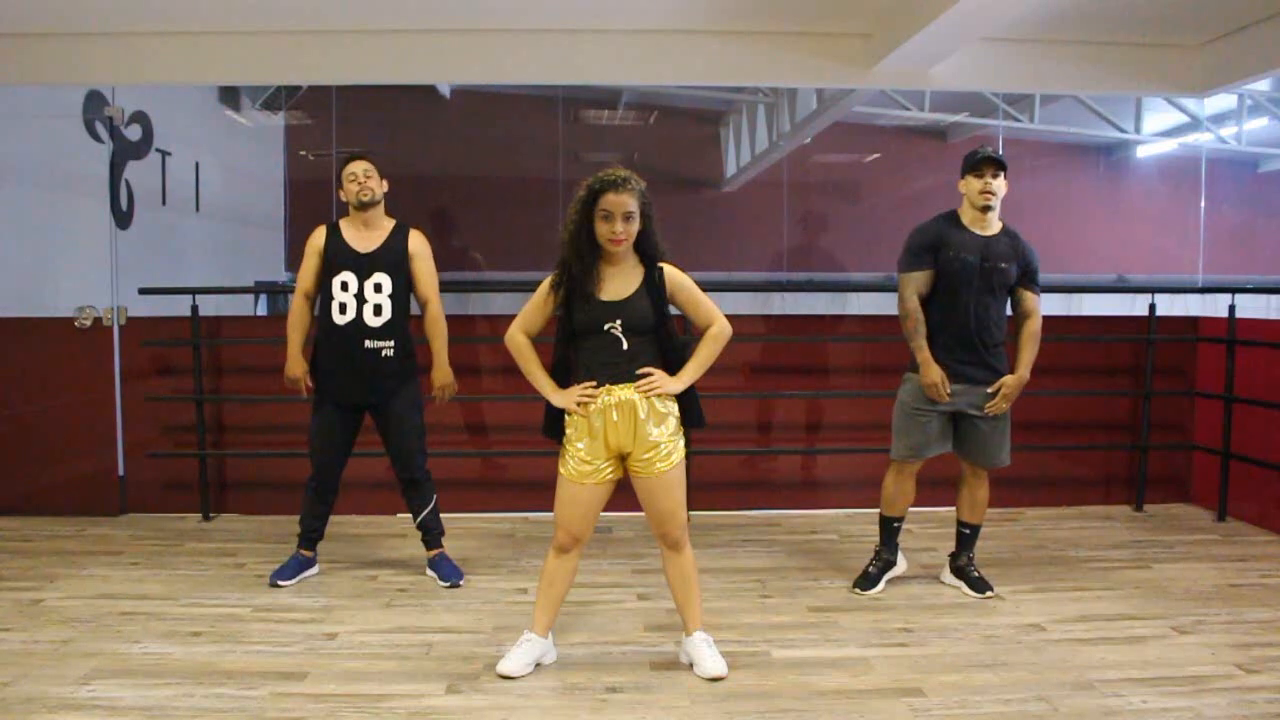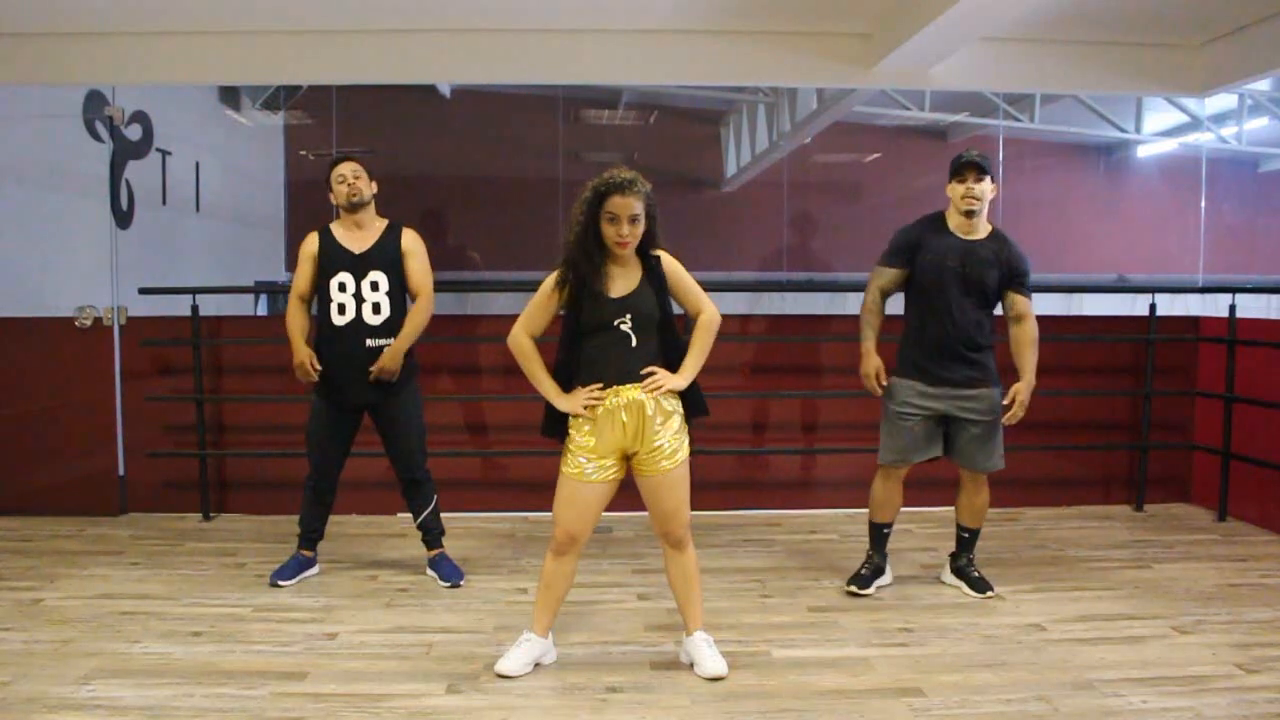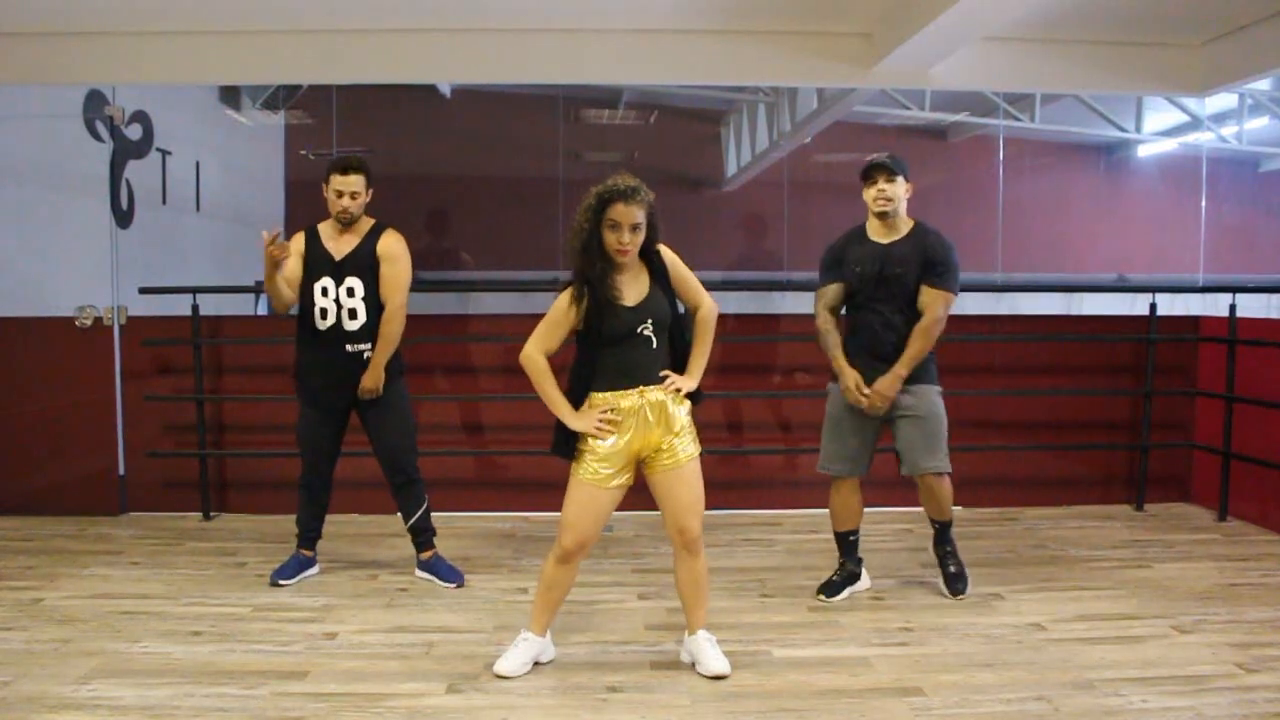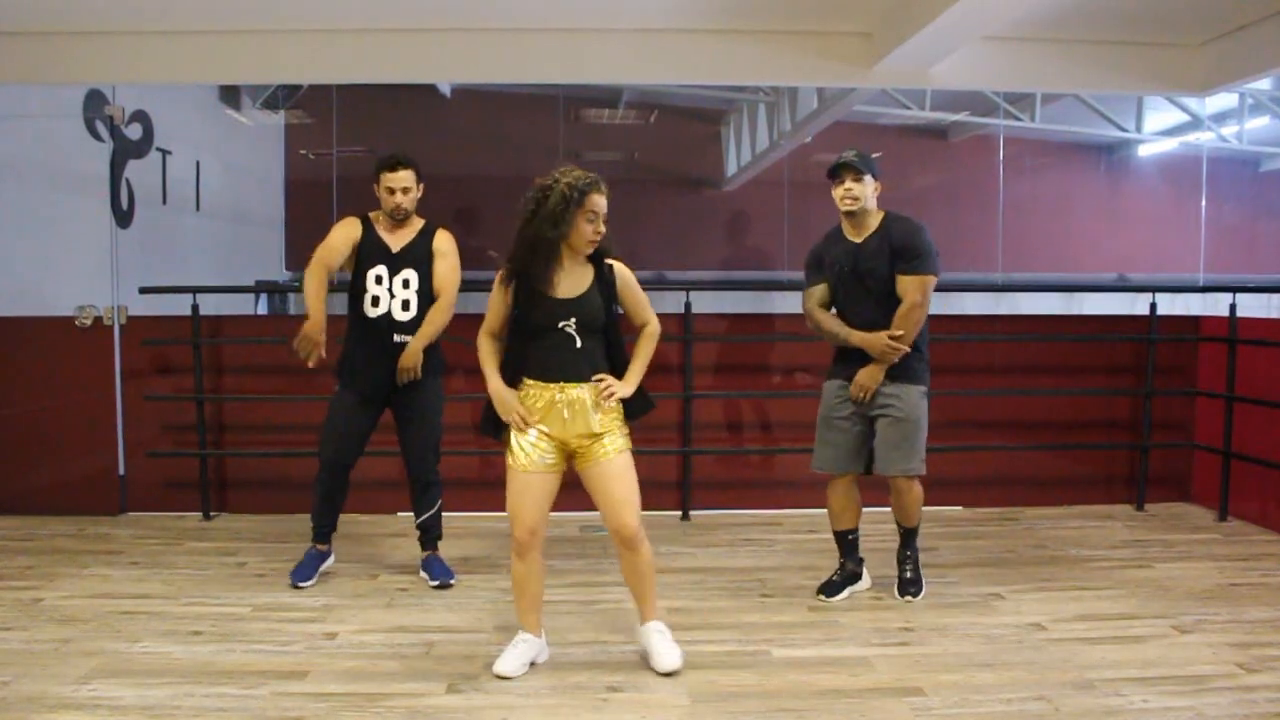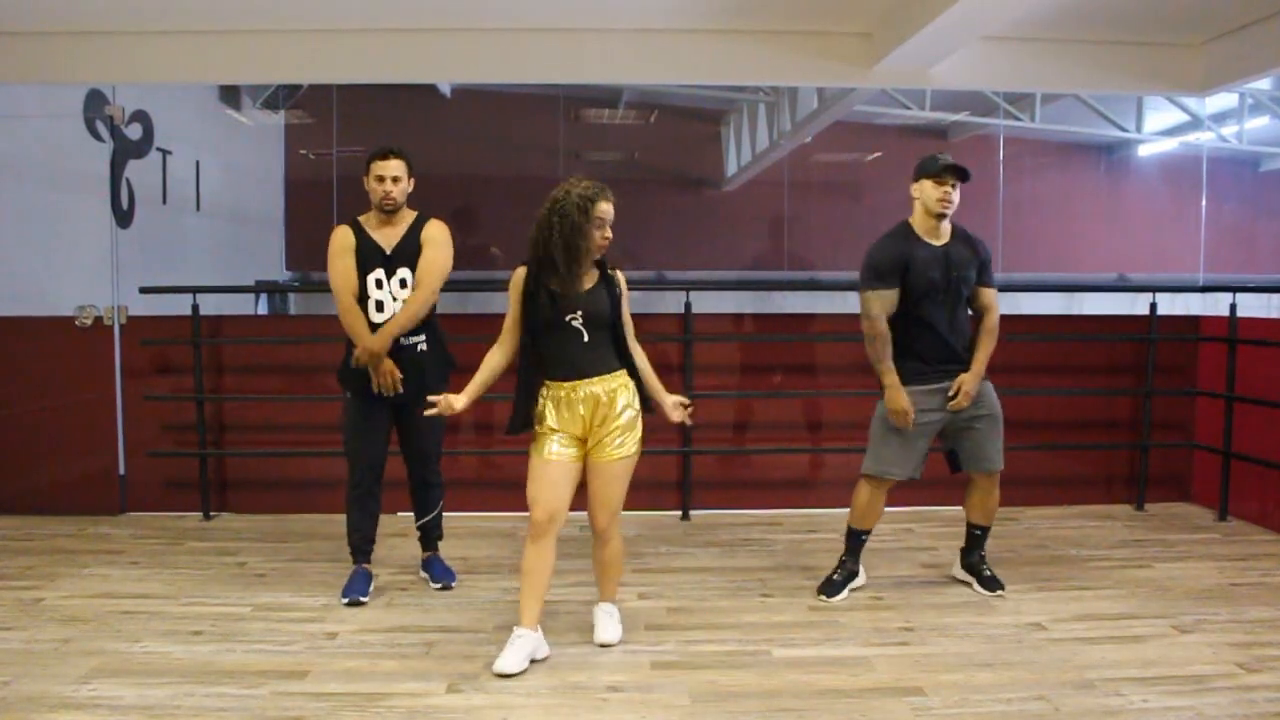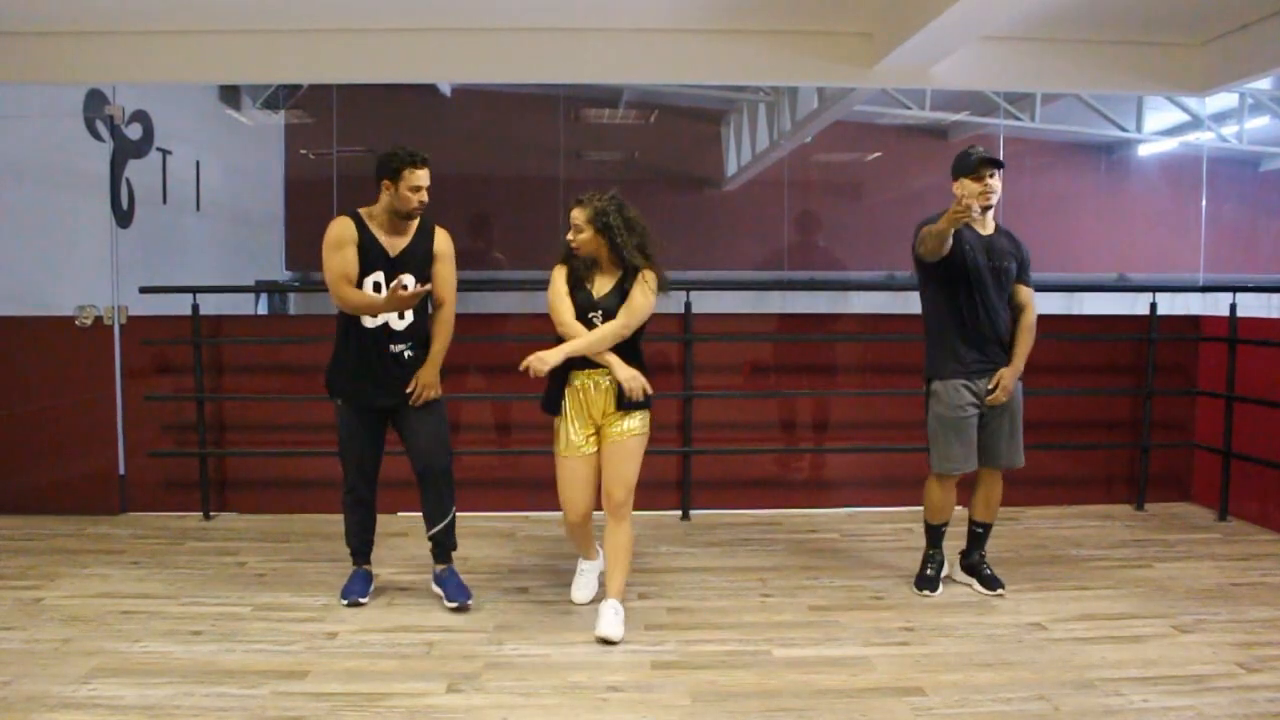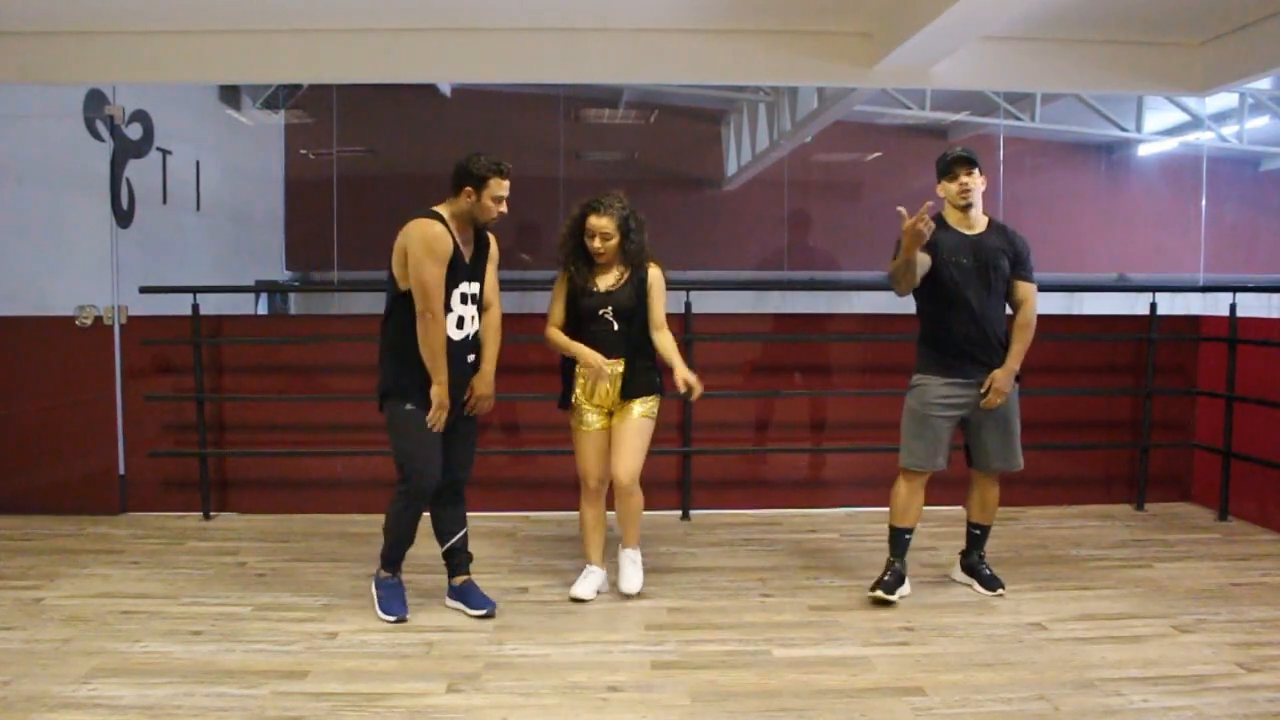
dt=0.5s
person 1, frame 1
left shoulder: (662, 276)
right shoulder: (568, 279)
left elbow: (719, 327)
right elbow: (517, 335)
left wrist: (682, 380)
right wrist: (553, 391)
left hip: (653, 418)
right hip: (588, 422)
left knee: (672, 534)
right knee: (567, 538)
left ankle: (696, 638)
right ankle: (537, 638)
person 1, frame 2
left shoulder: (660, 267)
right shoulder: (568, 278)
left elbow: (708, 314)
right elbow: (520, 336)
left wrist: (683, 376)
right wrist: (558, 397)
left hip: (659, 417)
right hip: (595, 423)
left knee: (676, 533)
right knee: (566, 537)
left ankle: (696, 638)
right ankle: (538, 639)
person 1, frame 3
left shoulder: (664, 264)
right shoulder: (582, 292)
left elbow: (706, 309)
right elbow: (532, 354)
left wrist: (693, 376)
right wrist: (570, 415)
left hip: (670, 418)
right hip: (610, 426)
left knee: (690, 536)
right knee: (571, 543)
left ankle: (698, 637)
right ankle: (535, 637)
person 1, frame 4
left shoulder: (613, 274)
right shoulder: (518, 273)
left elbow: (649, 328)
right elbow: (489, 335)
left wrist: (630, 381)
right wrist: (498, 389)
left hip: (599, 412)
right hip: (534, 413)
left knee: (627, 527)
right knee: (525, 534)
left ankle: (652, 625)
right ankle: (529, 636)
person 1, frame 5
left shoulder: (613, 280)
right shoulder: (528, 278)
right elbow: (508, 345)
left wrist: (660, 397)
right wrist: (466, 396)
left hip: (614, 405)
right hip: (555, 410)
left knee: (605, 523)
right knee: (542, 521)
left ankle: (607, 605)
right ankle: (528, 632)
person 1, frame 6
left shoulder: (642, 278)
right shoulder: (564, 273)
left elbow: (619, 329)
right elbow: (568, 326)
left wrist: (559, 354)
right wrist: (616, 366)
left hip: (624, 400)
right hip: (574, 396)
left knee: (618, 503)
right knee: (576, 512)
left ankle: (613, 601)
right ankle: (590, 557)
person 1, frame 7
left shoulder: (647, 273)
right shoulder: (571, 275)
left elbow: (659, 330)
right elbow: (553, 329)
left wrist: (679, 367)
right wrist: (582, 352)
left hip: (635, 385)
right hip: (587, 385)
left knee: (625, 477)
right knee: (592, 482)
left ankle: (630, 552)
right ankle: (593, 567)
person 2, frame 1
left shoulder: (1019, 250)
right shoulder: (932, 234)
left elbow: (1031, 316)
right elbow: (910, 300)
left wrist: (1021, 374)
right wrist: (925, 363)
left hip: (989, 380)
right hip: (932, 373)
left knee: (977, 470)
right knee: (905, 461)
left ankle: (961, 561)
right ankle: (887, 554)
person 2, frame 2
left shoulder: (1007, 254)
right shoulder: (916, 236)
left elbow: (1022, 319)
right elbow: (877, 291)
left wrist: (1027, 380)
right wrist: (868, 350)
left hip: (976, 383)
right hip: (913, 378)
left knee: (976, 474)
right knee: (891, 467)
left ankle: (961, 564)
right ankle: (877, 561)
person 2, frame 3
left shoulder: (934, 247)
right shoulder: (843, 249)
left elbow: (933, 317)
right elbow: (825, 312)
left wrist: (896, 376)
right wrist: (842, 370)
left hip: (913, 380)
right hip: (855, 379)
left knee: (931, 473)
right knee: (842, 475)
left ankle: (945, 548)
right ankle: (850, 567)
person 2, frame 4
left shoulder: (907, 235)
right shoulder: (824, 250)
left elbow: (915, 305)
right elbow: (815, 310)
left wrist: (880, 367)
right wrist: (865, 341)
left hip: (901, 376)
right hip: (845, 374)
left knee: (902, 474)
right knee: (838, 472)
left ankle: (908, 556)
right ankle: (850, 566)
person 2, frame 5
left shoulder: (973, 248)
right shoulder: (887, 250)
left elbow: (989, 313)
right elbow: (875, 320)
left wrist: (976, 373)
right wrist: (892, 387)
left hip: (965, 380)
right hip: (909, 382)
left knee: (987, 472)
right knee: (878, 475)
left ankle: (972, 558)
right ankle: (850, 564)
person 2, frame 6
left shoulder: (1013, 246)
right shoulder: (941, 230)
left elbow: (1025, 310)
right elbow: (930, 243)
left wrist: (1015, 368)
right wrist: (948, 223)
left hip: (1001, 375)
right hip: (952, 375)
left knee: (993, 469)
right knee: (946, 470)
left ankle: (973, 559)
right ankle: (934, 556)
person 2, frame 7
left shoulder: (1010, 241)
right shoulder: (926, 237)
left elbow: (1026, 308)
right elbow: (903, 282)
left wrist: (1009, 369)
right wrist: (908, 247)
left hip: (994, 377)
right hip: (937, 376)
left knee: (989, 472)
right knee: (914, 469)
left ankle: (972, 559)
right ankle: (897, 564)
person 3, frame 1
left shoulder: (411, 240)
right shoulder: (323, 238)
left elbow: (431, 304)
right elbow: (303, 299)
left wrist: (441, 363)
right wrist: (295, 355)
left hip: (395, 377)
right hip: (334, 377)
left knee: (413, 468)
right knee: (323, 469)
left ankle: (435, 552)
right ankle: (306, 553)
person 3, frame 2
left shoulder: (405, 239)
right shoulder: (316, 242)
left elbow: (425, 298)
right elbow: (298, 301)
left wrist: (399, 349)
right wrist: (300, 348)
left hip: (393, 375)
right hip: (334, 378)
left knee: (414, 468)
right knee: (322, 469)
left ankle: (436, 552)
right ankle: (306, 553)
person 3, frame 3
left shoulder: (388, 242)
right shoulder: (303, 242)
left elbow: (396, 309)
right elbow: (282, 305)
left wrist: (377, 368)
right wrist: (271, 269)
left hip: (378, 373)
right hip: (319, 376)
left knee: (403, 466)
right knee: (314, 469)
left ankle: (427, 554)
right ankle: (305, 553)
person 3, frame 4
left shoulder: (439, 240)
right shoulder: (352, 229)
left elbow: (447, 300)
right elbow: (318, 269)
left wrist: (417, 342)
right wrist: (314, 317)
left hip: (418, 369)
right hip: (359, 369)
left knee: (423, 466)
right knee: (334, 459)
left ankle: (430, 552)
right ankle: (320, 545)
person 3, frame 5
left shoulder: (433, 230)
right shoulder: (345, 236)
left elbow: (426, 292)
right elbow: (346, 304)
left wrist: (385, 337)
right wrist: (374, 356)
left hip: (422, 370)
right hip: (366, 373)
left knee: (425, 468)
right knee: (364, 473)
left ankle: (430, 553)
right ankle: (362, 566)
person 3, frame 6
left shoulder: (436, 238)
right shoulder: (344, 230)
left elbow: (444, 307)
right elbow: (341, 296)
left wrist: (432, 367)
right wrist: (388, 302)
left hip: (414, 376)
right hip: (357, 379)
left knee: (435, 468)
right knee: (358, 479)
left ankle: (444, 566)
right ankle: (361, 567)
person 3, frame 7
left shoulder: (486, 242)
right shoulder: (425, 232)
left elbow: (490, 309)
right elbow: (428, 313)
left wrist: (487, 373)
right wrist: (438, 385)
left hip: (459, 383)
right hip: (412, 383)
left knee: (453, 484)
right knee: (420, 481)
left ankle: (459, 579)
right ankle: (388, 572)
